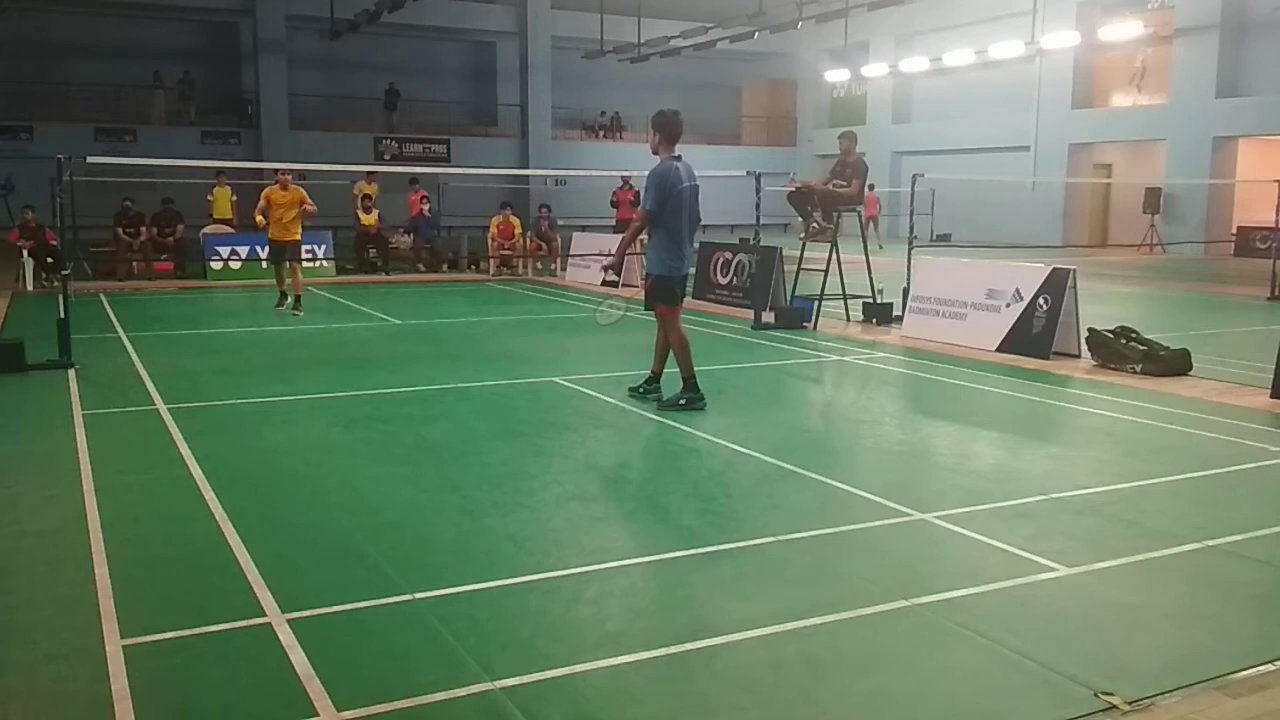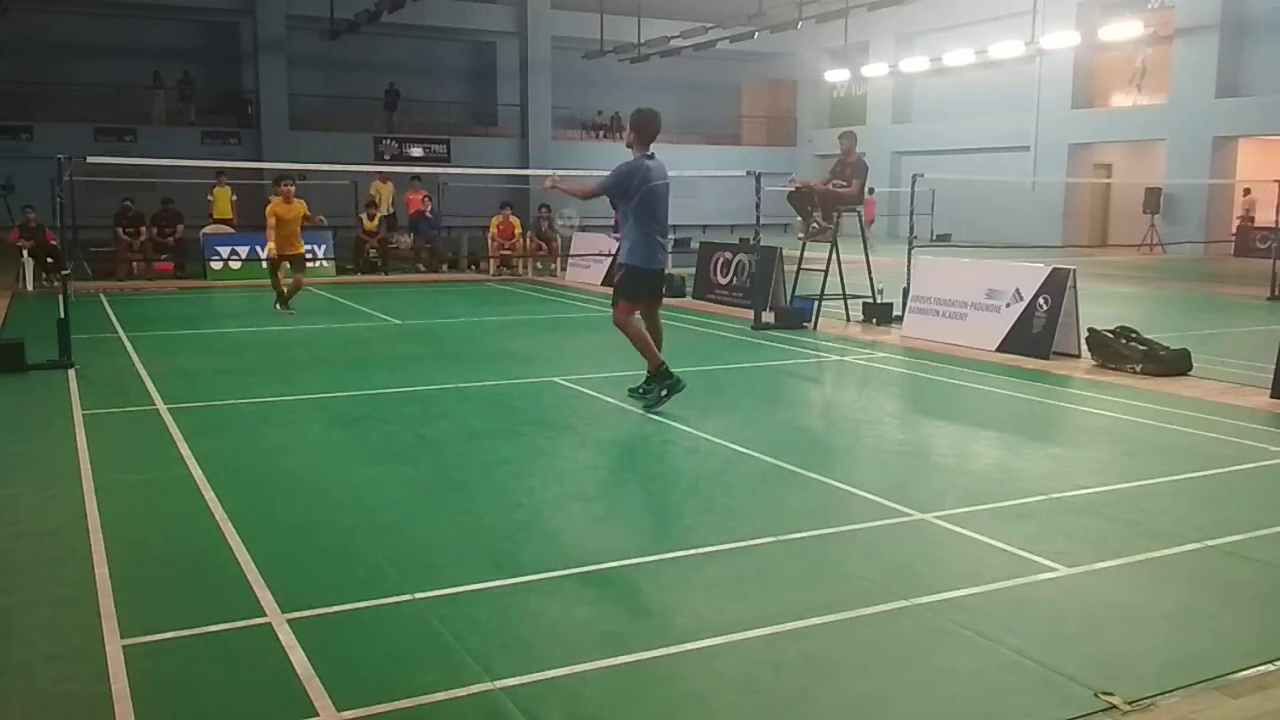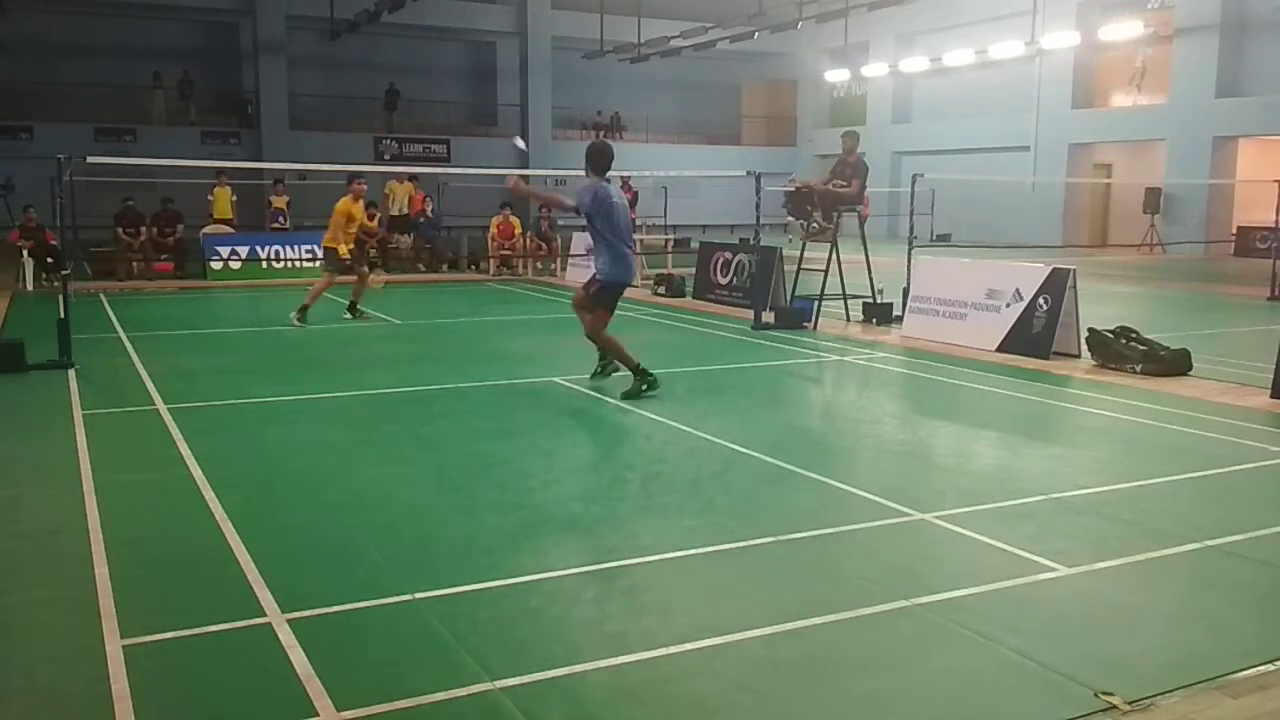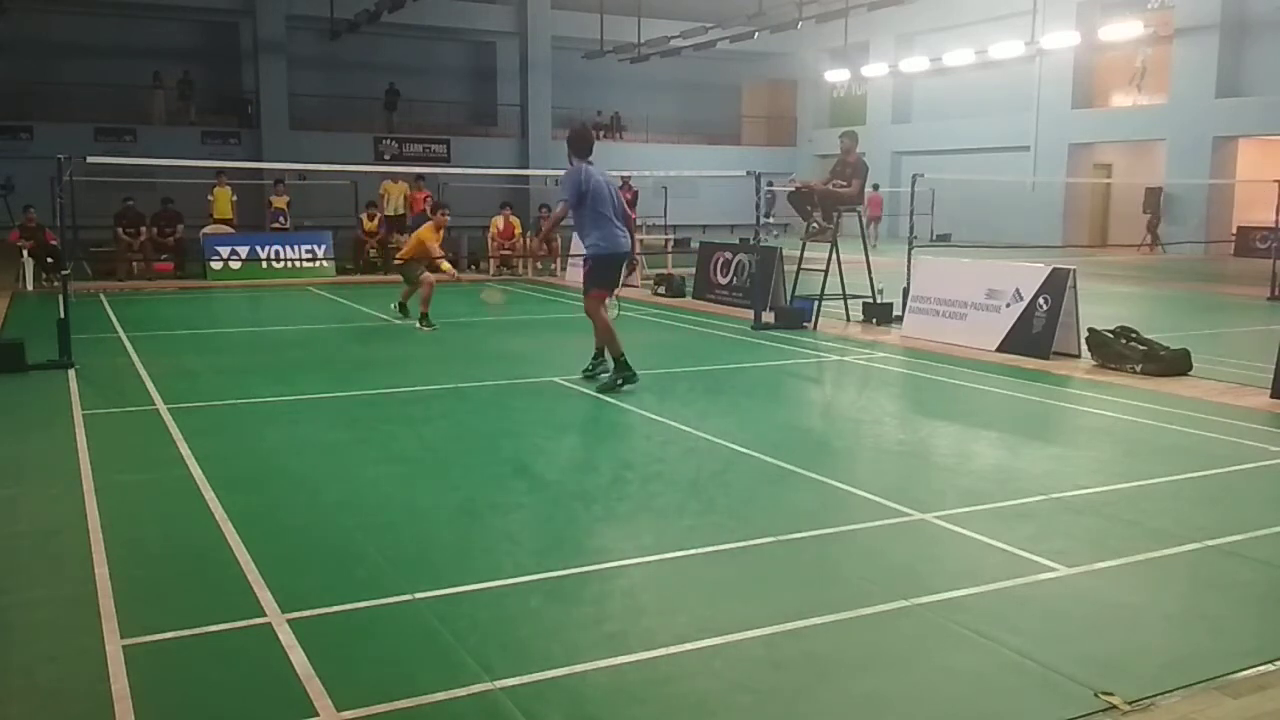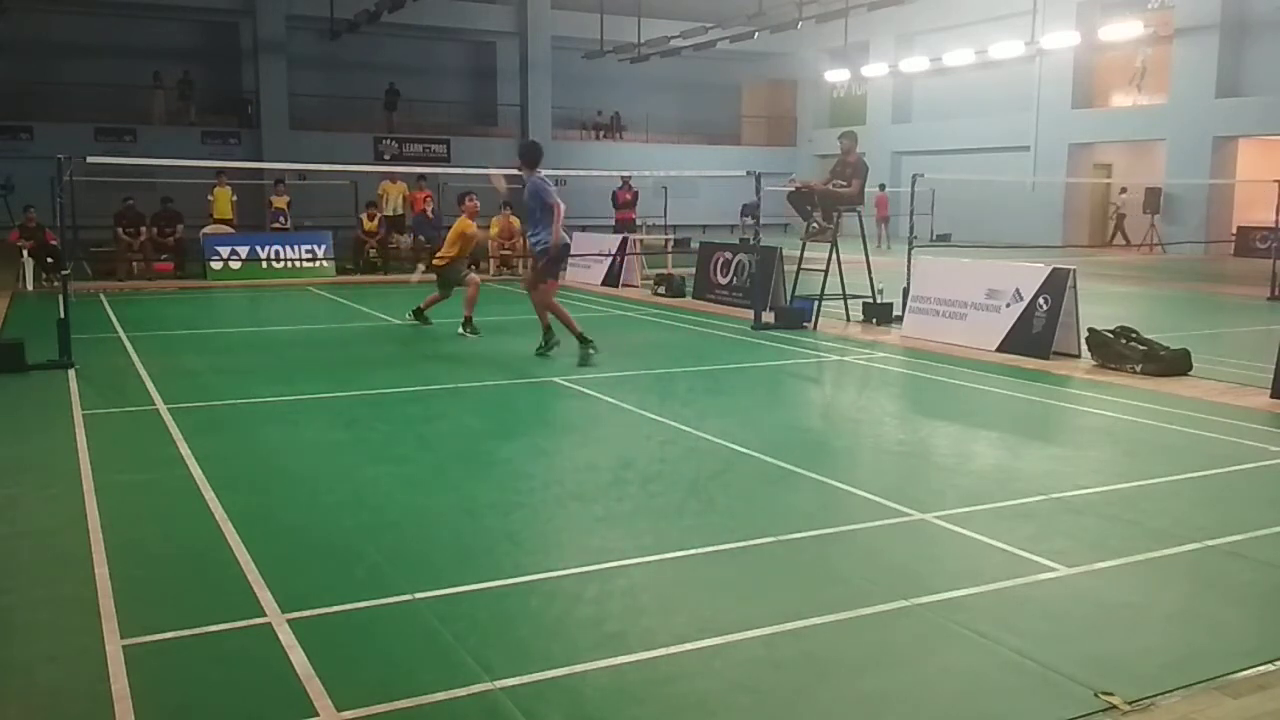
dt=1s
person 1, frame 1
left shoulder: (660, 173)
right shoulder: (688, 171)
left elbow: (641, 222)
right elbow: (696, 219)
left wrist: (618, 257)
left hip: (662, 262)
right hip: (679, 260)
left knee: (671, 322)
right knee: (665, 320)
left ankle: (692, 390)
right ankle: (653, 381)
person 1, frame 2
left shoulder: (629, 170)
right shoulder: (659, 168)
left elbow: (590, 193)
left wrist: (557, 185)
left hip: (636, 257)
right hip: (656, 256)
left knee: (622, 316)
right knee: (651, 318)
left ankle: (666, 377)
right ankle: (654, 379)
person 1, frame 3
left shoulder: (594, 190)
right shoulder: (614, 191)
left elbow: (568, 205)
left wrist: (526, 191)
left hip: (612, 270)
right hip: (621, 266)
left knee: (593, 329)
right knee: (580, 300)
left ankle: (643, 376)
right ankle: (606, 359)
person 1, frame 4
left shoulder: (574, 175)
right shoulder: (600, 176)
left elbow: (561, 212)
right elbow: (627, 216)
left wrist: (540, 240)
right wrist: (632, 254)
left hip: (601, 249)
right hip: (619, 247)
left knee: (595, 308)
right knee: (596, 306)
left ankle: (623, 368)
right ankle: (599, 359)
person 1, frame 5
left shoulder: (537, 183)
right shoulder: (533, 183)
left elbow: (559, 206)
left wrist: (557, 233)
left hip: (551, 246)
right hip: (542, 246)
left knee: (546, 299)
right knee: (530, 284)
left ankle: (585, 341)
right ankle: (548, 336)
